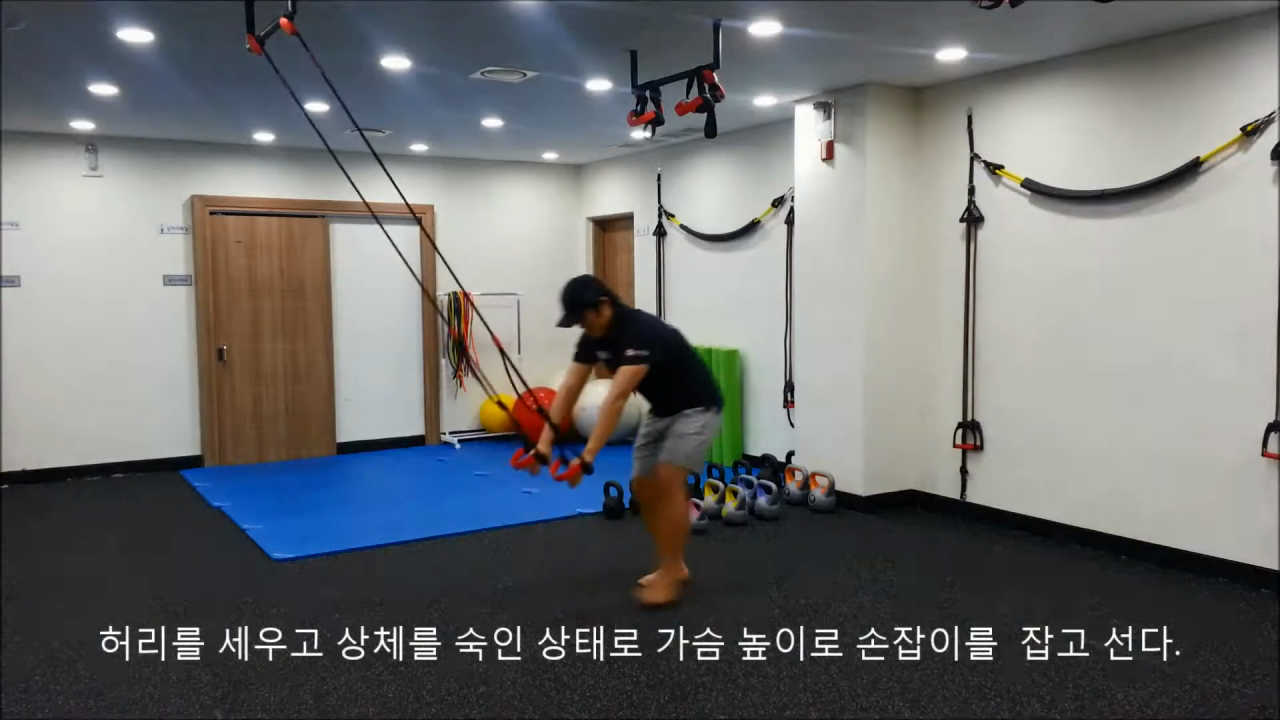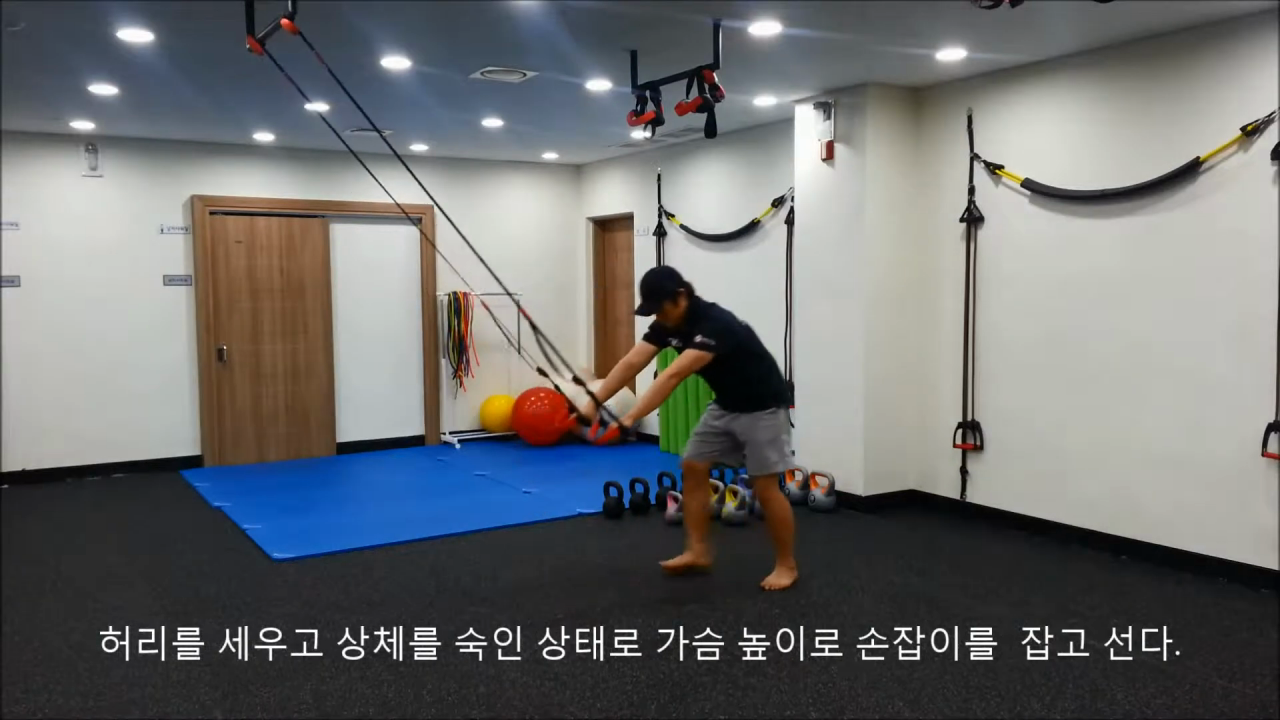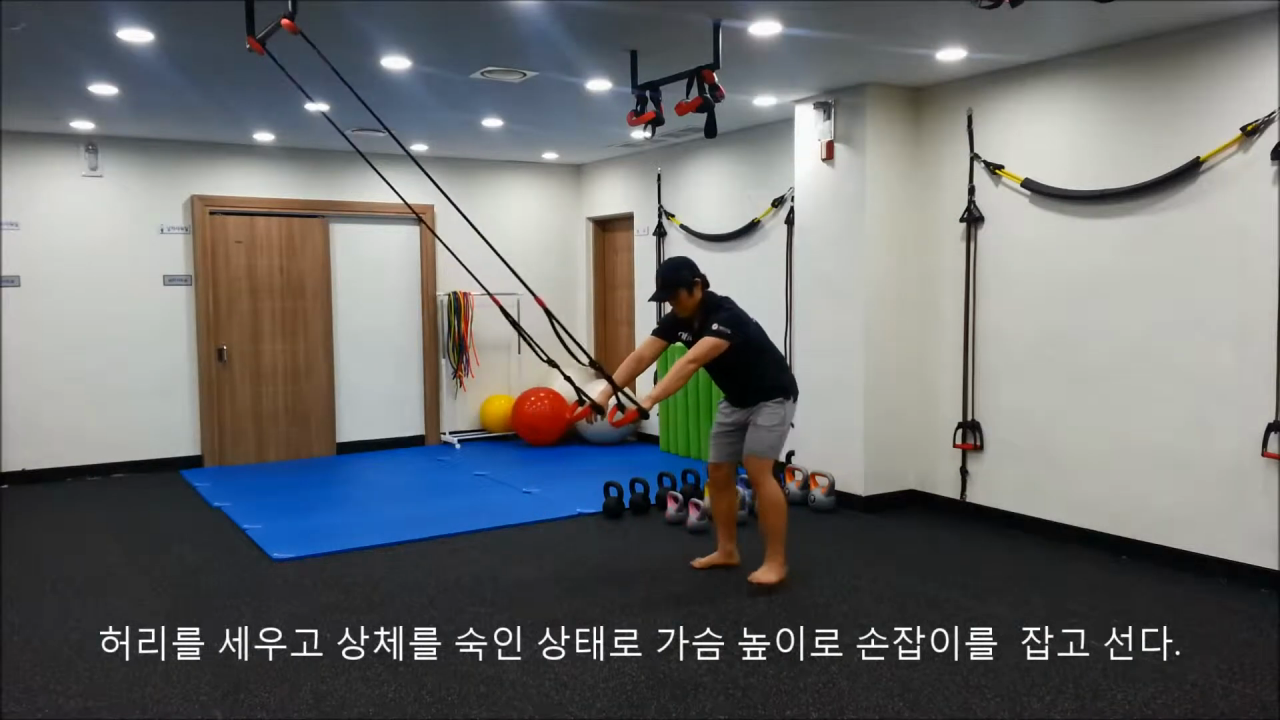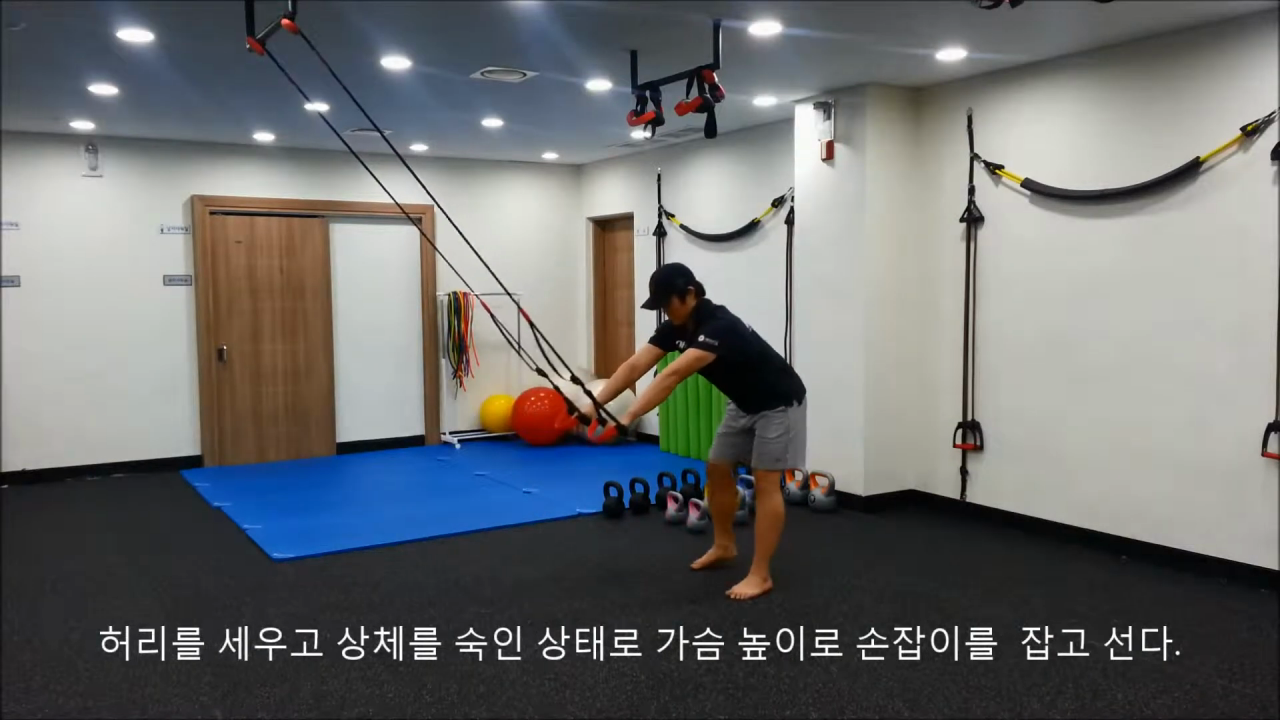
dt=0.5s
person 1, frame 1
left shoulder: (643, 331)
right shoulder: (594, 337)
left elbow: (617, 397)
right elbow: (569, 389)
left wrist: (589, 454)
right wrist: (545, 440)
left hip: (696, 408)
right hip: (661, 410)
left knee: (669, 482)
right knee: (645, 488)
left ankle: (670, 578)
right ankle: (673, 566)
person 1, frame 2
left shoulder: (715, 324)
right shoulder: (668, 325)
left elbow: (672, 377)
right elbow: (631, 364)
left wrist: (630, 419)
right wrist: (593, 404)
left hip: (763, 406)
right hip: (726, 405)
left knee: (764, 487)
right knee: (693, 469)
left ankle: (787, 564)
right ankle: (698, 552)
person 1, frame 3
left shoulder: (727, 316)
right shoulder: (678, 319)
left elbow: (690, 363)
right elbow: (641, 357)
left wrist: (649, 401)
right wrist: (606, 393)
left hip: (771, 398)
right hip: (735, 400)
left knee: (757, 471)
right knee: (719, 473)
left ankle: (775, 561)
right ankle: (727, 550)
person 1, frame 4
left shoulder: (719, 326)
right shoulder: (675, 327)
left elbow: (673, 375)
right elbow: (635, 365)
left wrist: (629, 416)
right wrist: (595, 404)
left hip: (778, 403)
right hip: (744, 404)
left knee: (766, 483)
right knee: (717, 470)
left ankle: (761, 574)
right ankle: (723, 546)
